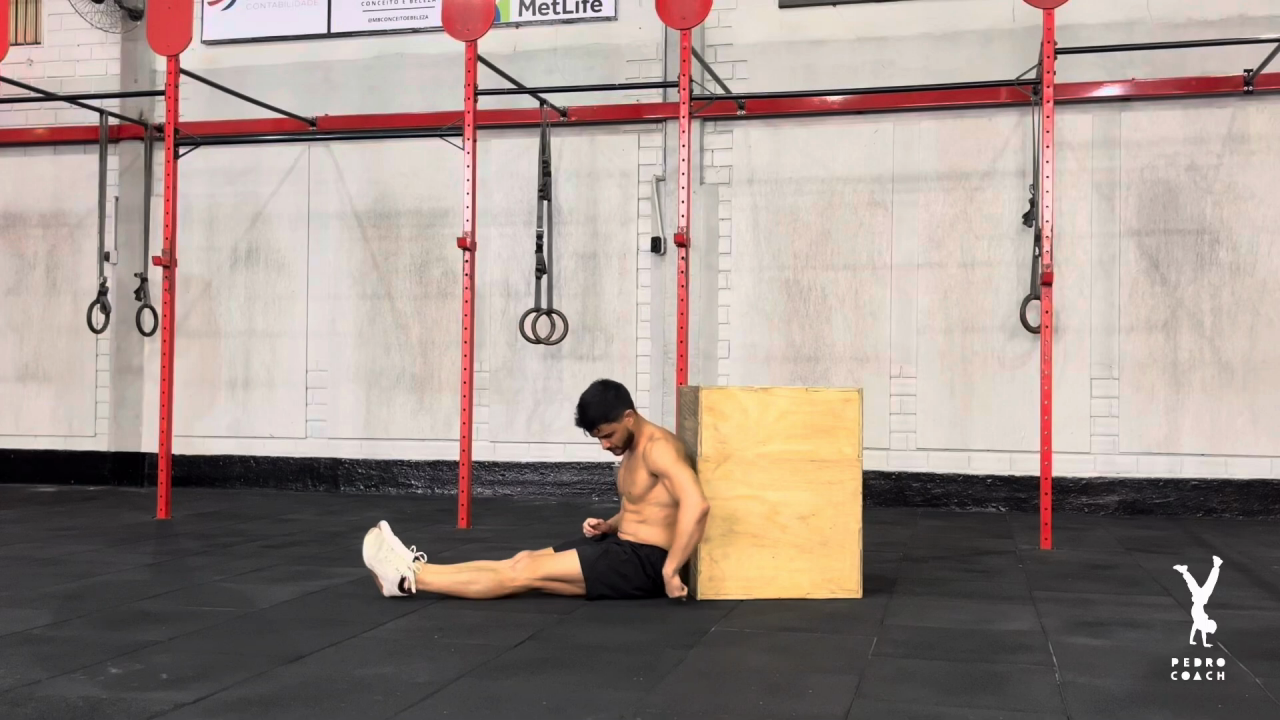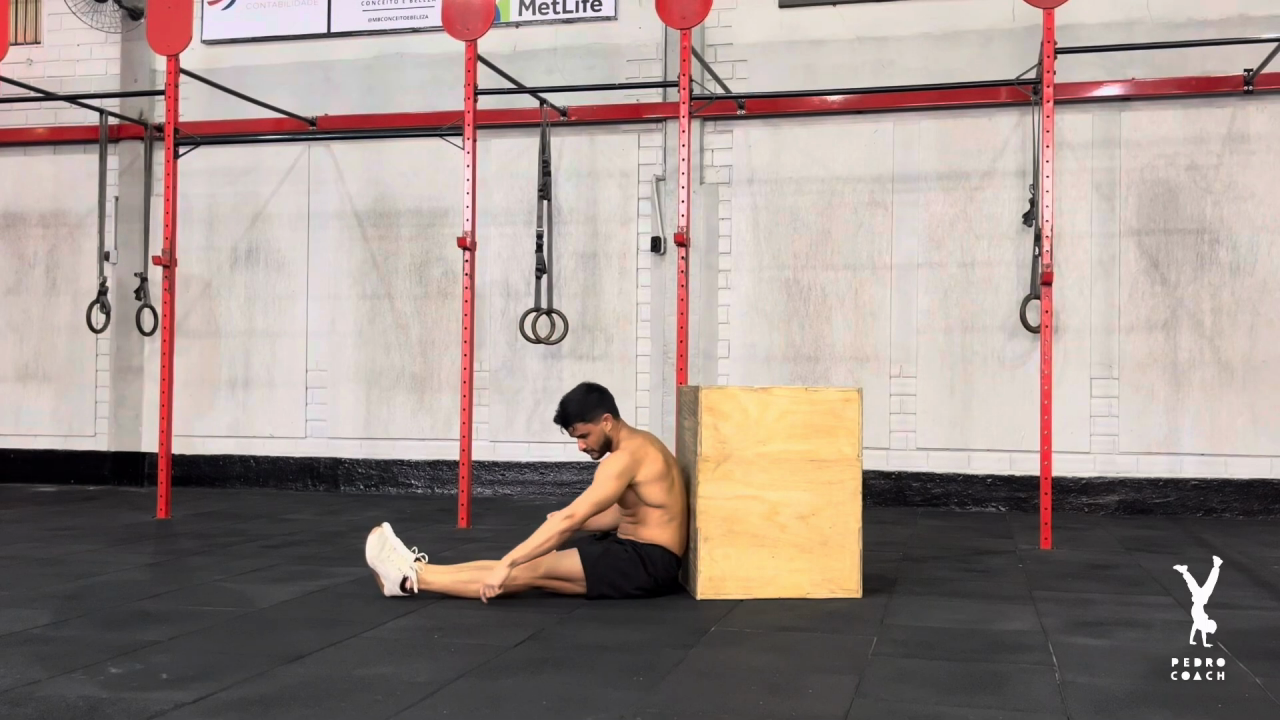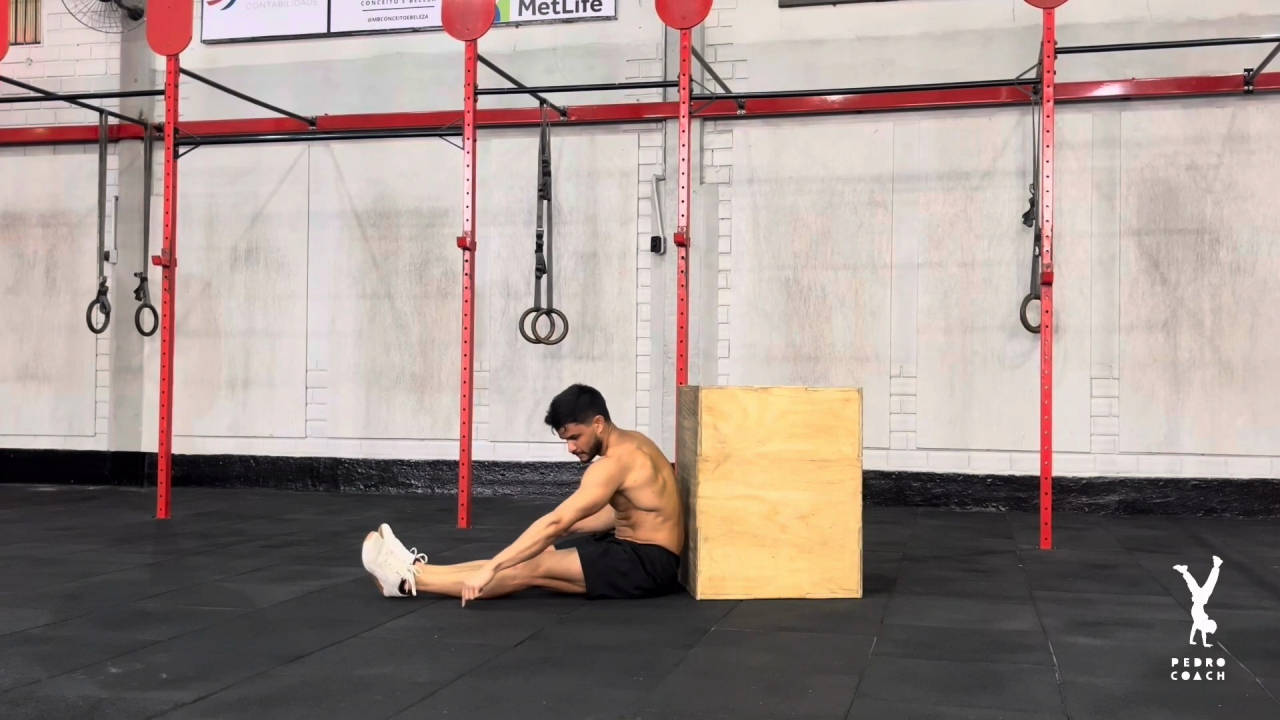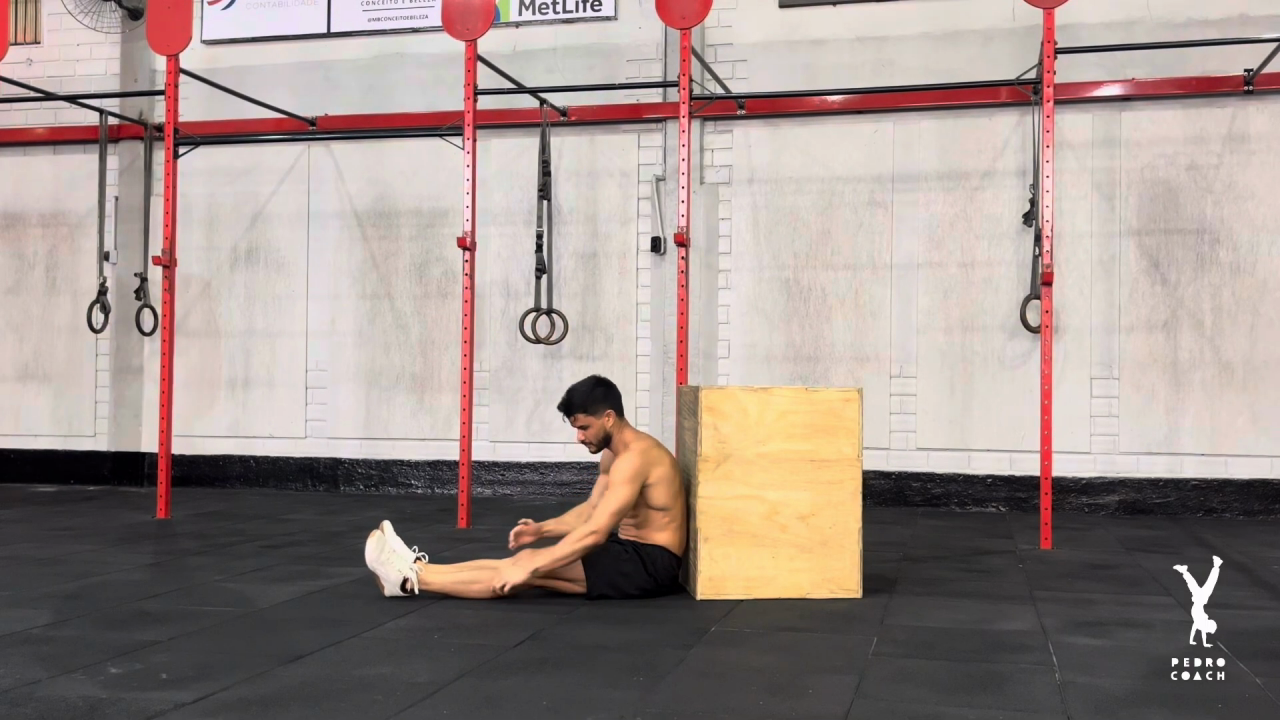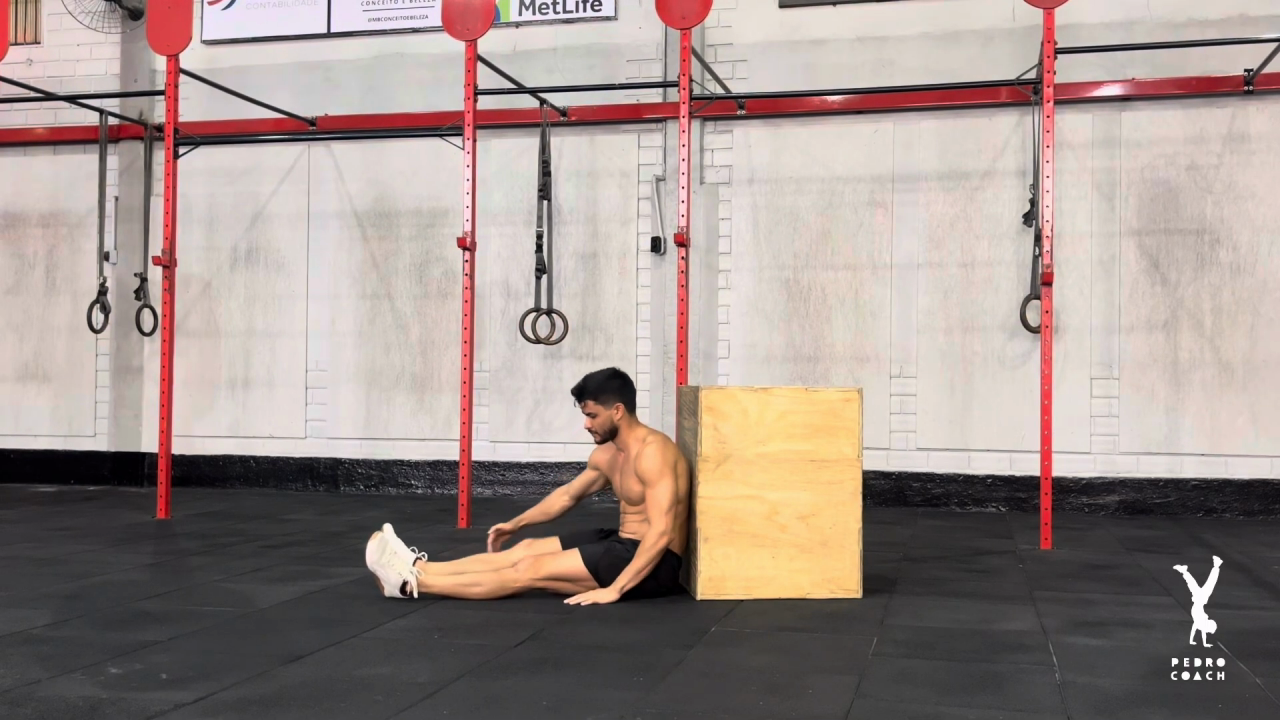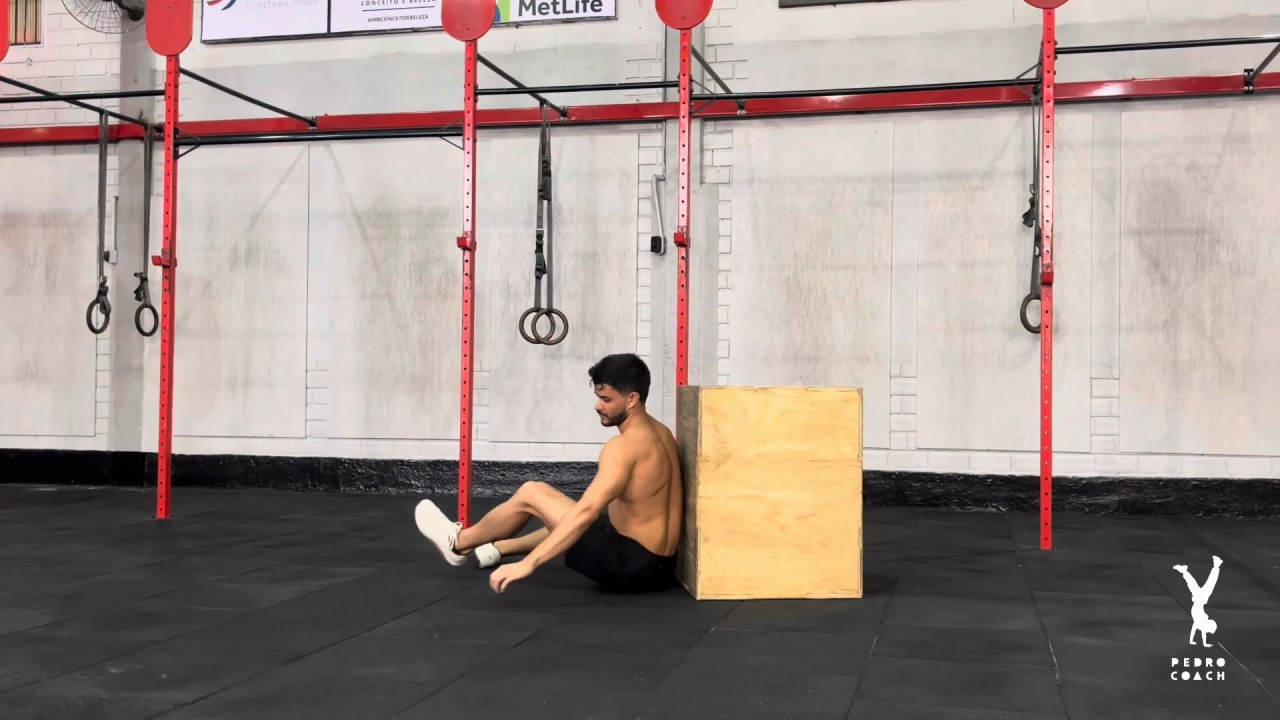
dt=0.7s
person 1, frame 1
left shoulder: (658, 447)
right shoulder: (632, 447)
left elbow: (696, 505)
left wrist: (670, 570)
right wrist: (608, 525)
left hip: (646, 563)
right hip: (626, 547)
left knee: (528, 572)
right knee: (524, 559)
left ankle: (409, 577)
right ankle: (416, 569)
person 1, frame 2
left shoulder: (628, 456)
right shoulder: (635, 445)
left elbow: (570, 518)
left wrist: (507, 563)
right wrist: (573, 523)
left hip: (649, 563)
right hip: (634, 549)
left knee: (529, 570)
right knee: (527, 559)
left ankle: (409, 578)
right ankle: (416, 569)
person 1, frame 3
left shoulder: (615, 462)
right shoulder: (629, 443)
left elbow: (555, 522)
left wrist: (490, 568)
right wrist: (565, 527)
left hip: (648, 563)
right hip: (631, 547)
left knee: (531, 568)
right knee: (525, 556)
left ankle: (409, 580)
right ankle: (418, 568)
person 1, frame 4
left shoulder: (635, 457)
right shoulder: (613, 455)
left elbow: (594, 533)
right elbow: (590, 513)
left wrist: (529, 571)
right wrist: (544, 528)
left hip: (652, 564)
right hip: (628, 550)
left knee: (527, 565)
right knee: (526, 558)
left ankle: (410, 580)
right ankle: (417, 568)
person 1, frame 5
left shoulder: (652, 452)
right shoulder: (607, 453)
left elbow: (661, 532)
right elbow: (568, 494)
left wrist: (615, 589)
right wrist: (516, 523)
left hip: (653, 565)
right hip: (624, 546)
left knee: (531, 571)
right knee: (526, 549)
left ankle: (411, 583)
right ankle: (418, 568)
person 1, frame 6
left shoulder: (627, 446)
right shoulder: (660, 434)
left elbow: (586, 512)
left wrist: (529, 563)
left hip: (630, 565)
right hip: (660, 568)
left knee: (531, 494)
right knee: (575, 526)
left ankle: (458, 542)
right ankle: (497, 546)
